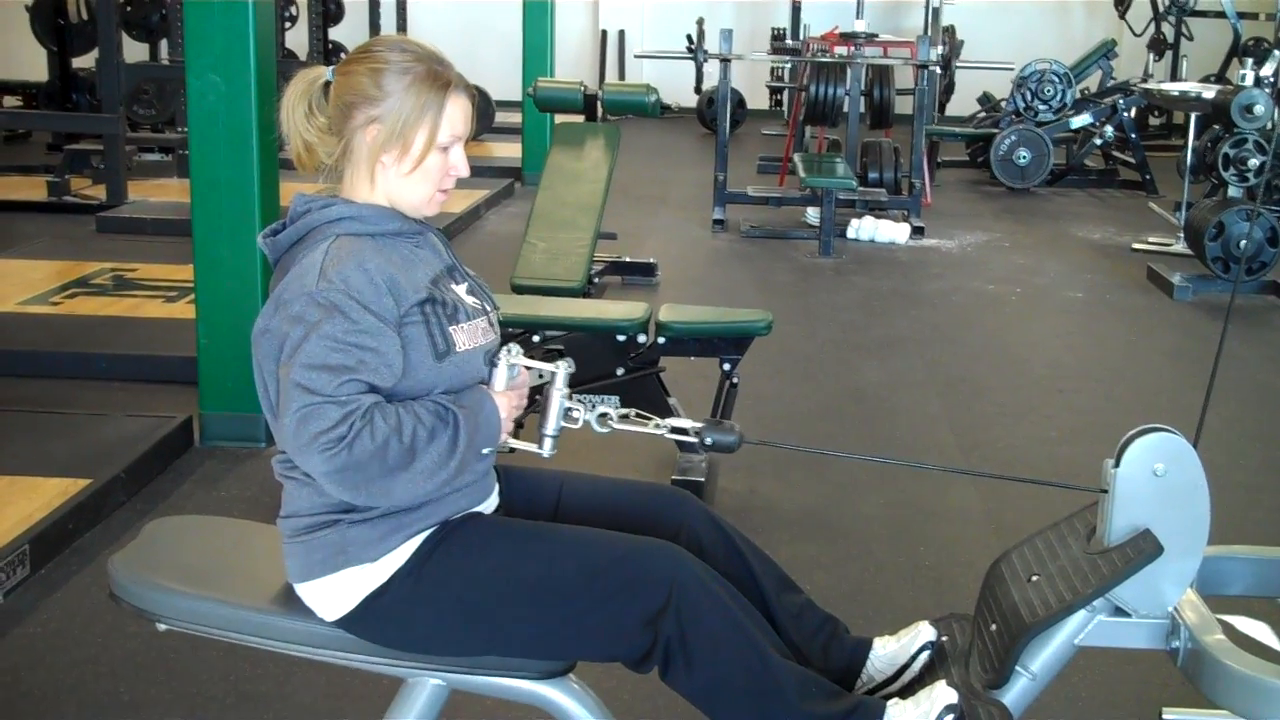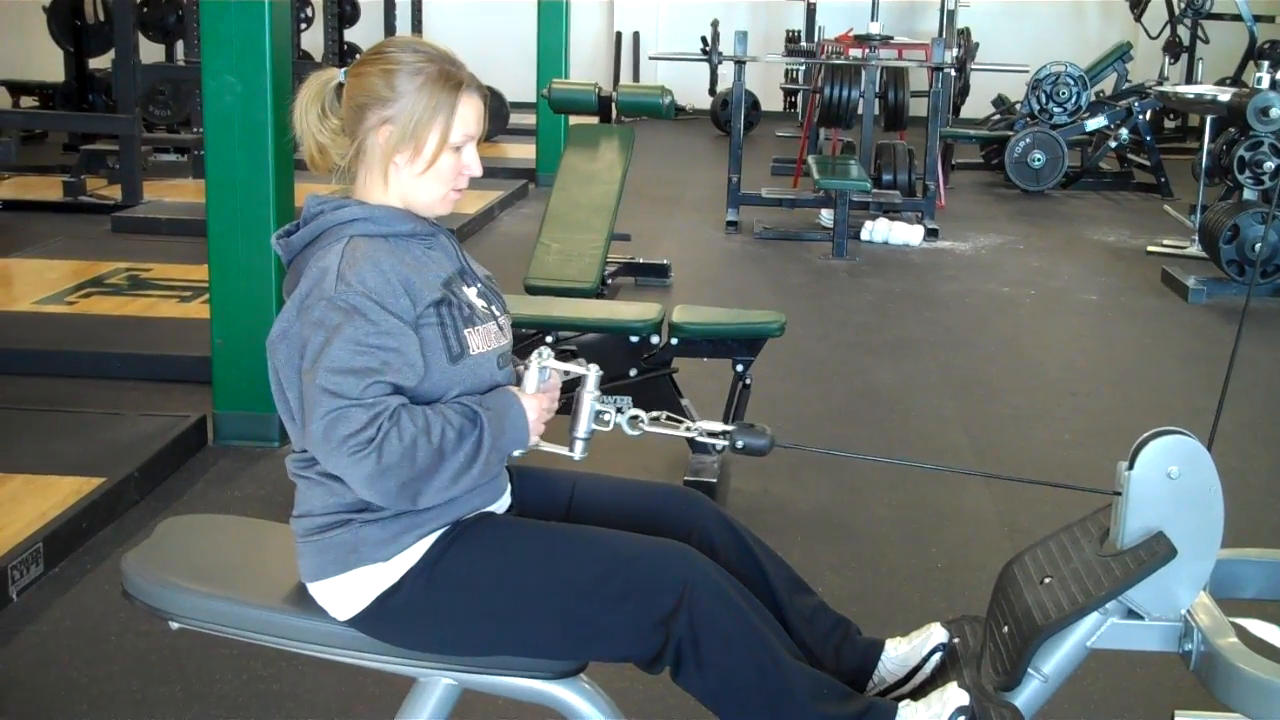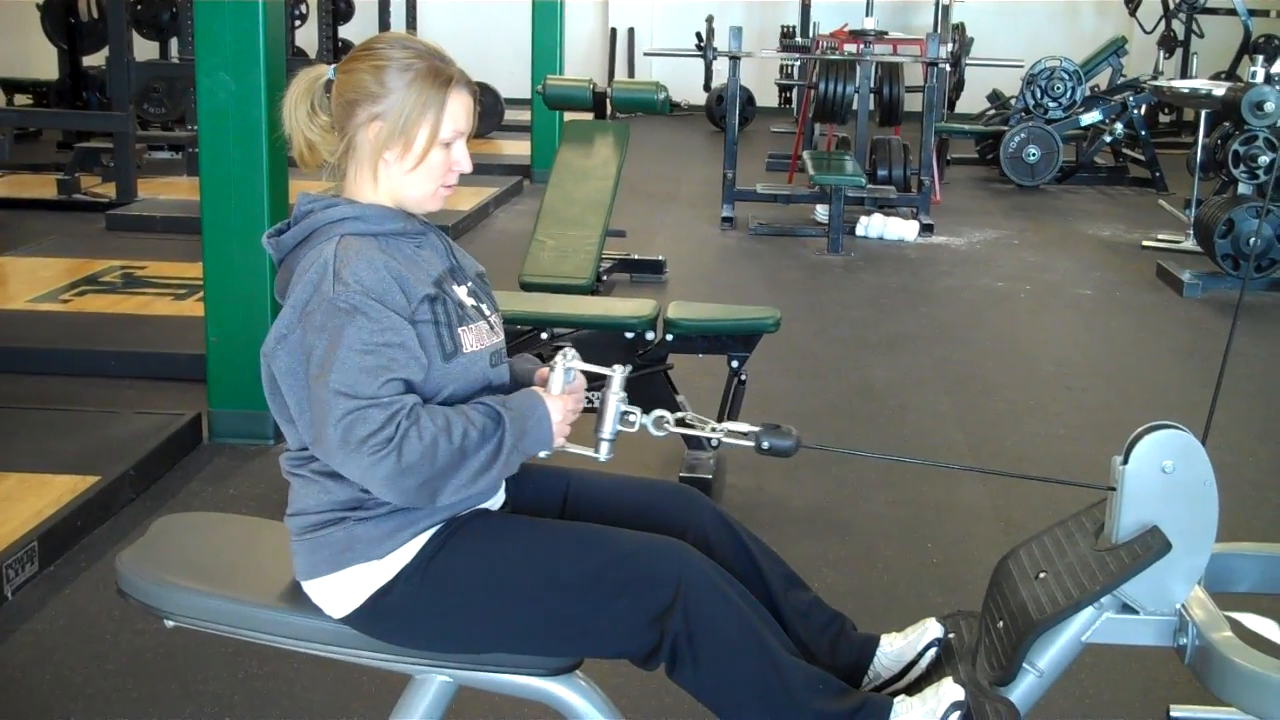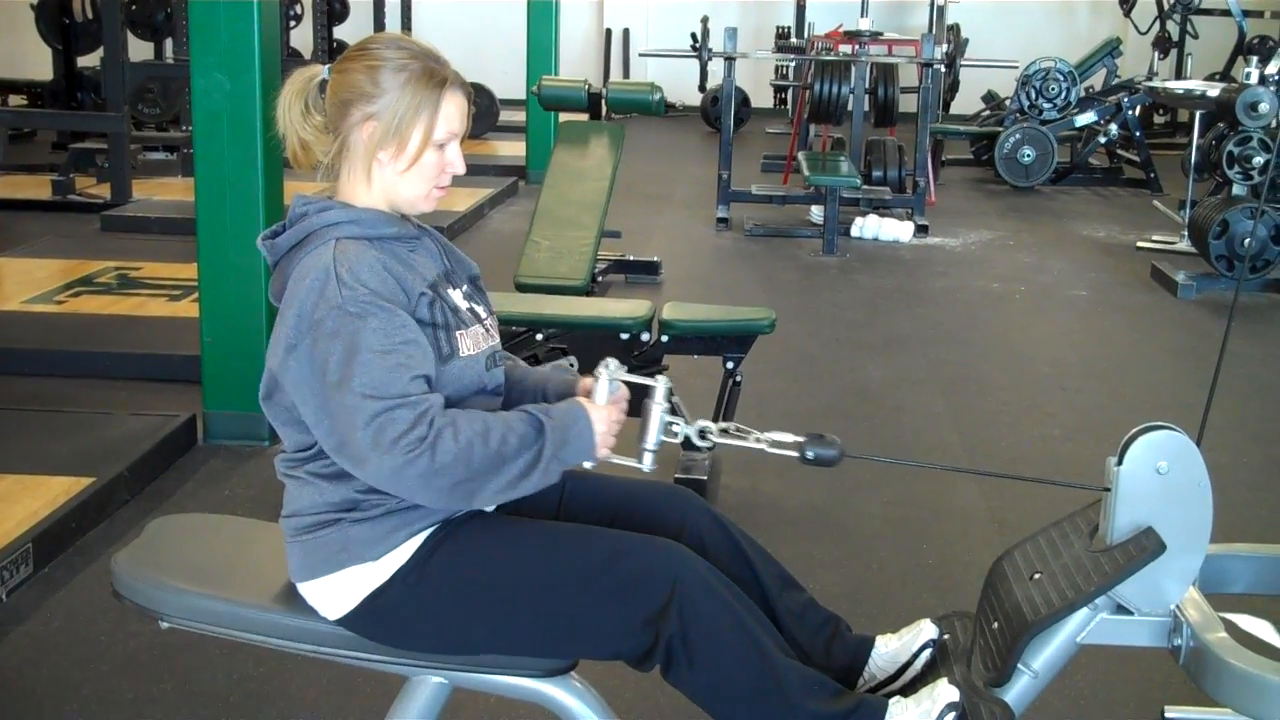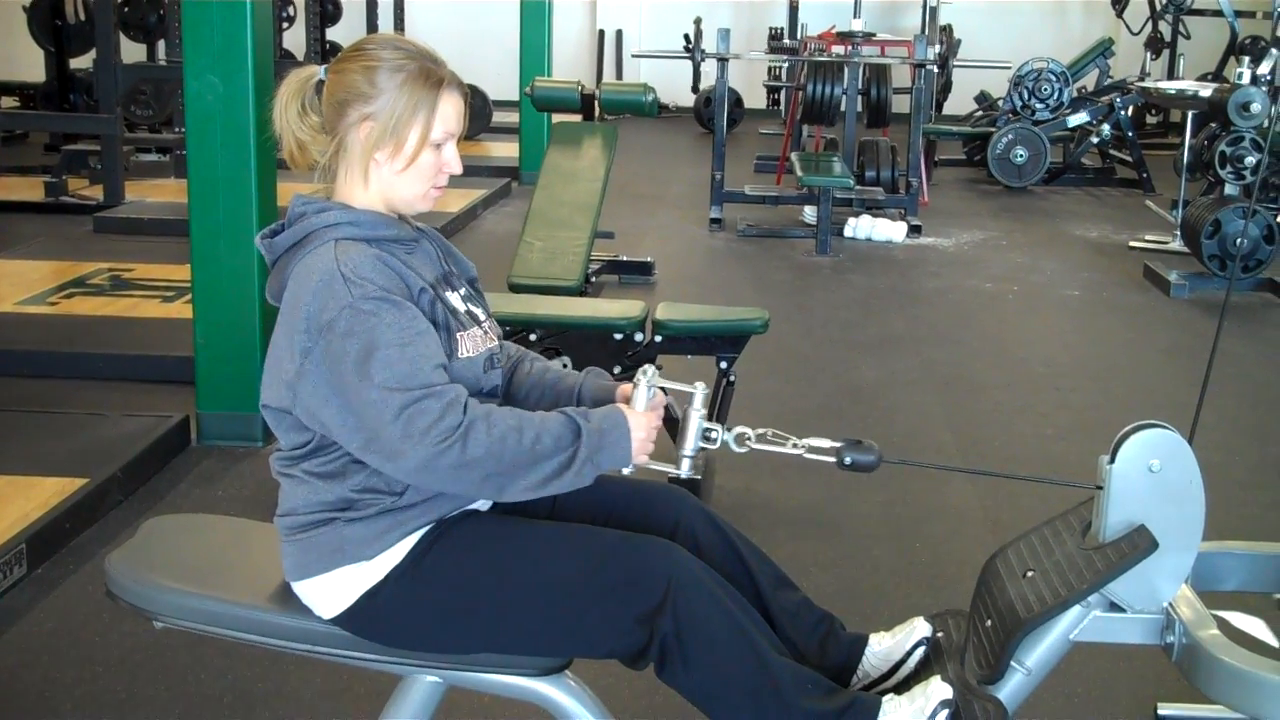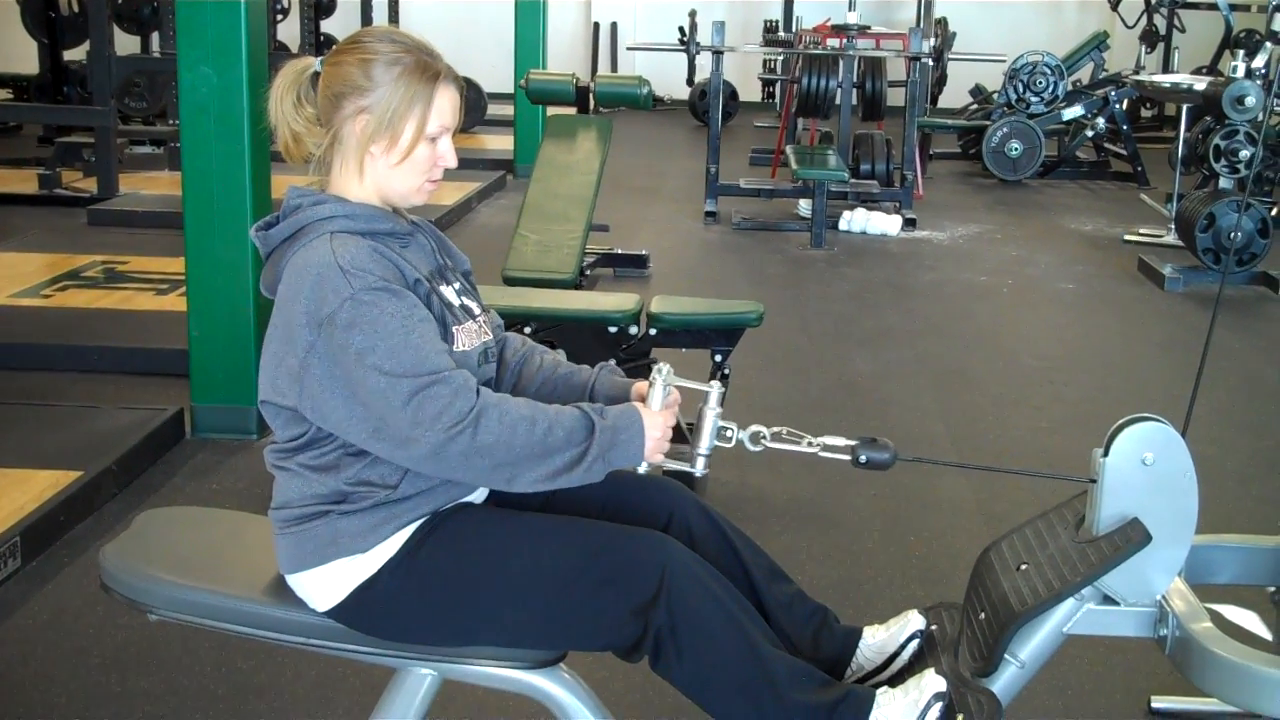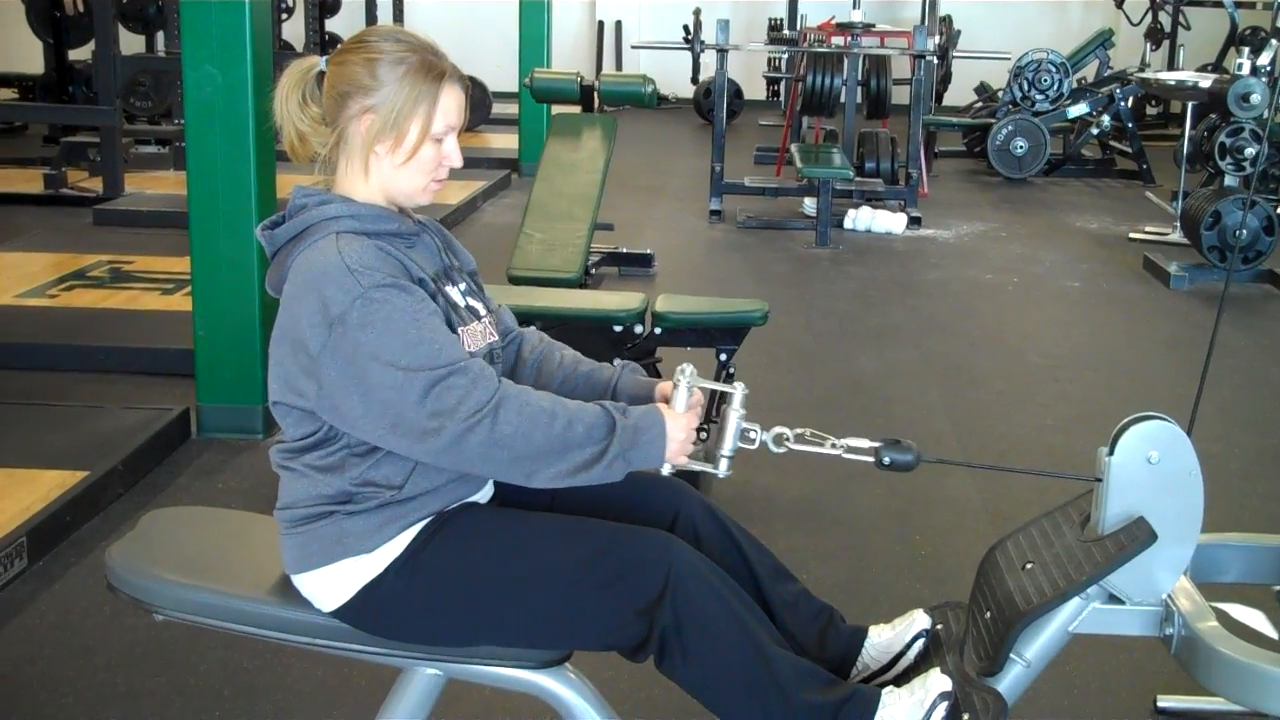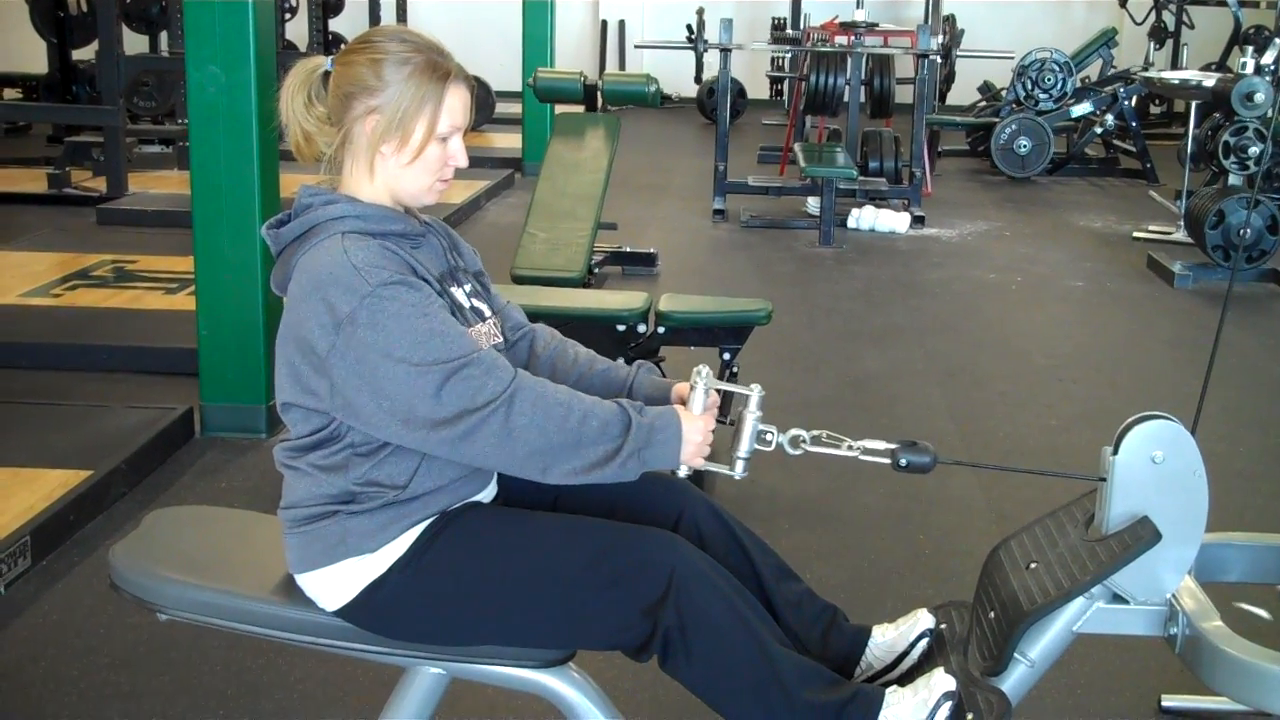
dt=0.3s
person 1, frame 1
left shoulder: (403, 241)
right shoulder: (338, 277)
right elbow: (335, 443)
left wrist: (501, 384)
right wrist: (480, 416)
left hip: (455, 499)
right hip: (383, 561)
left knee: (671, 515)
right knee: (660, 582)
left ankle: (839, 662)
person 1, frame 2
left shoulder: (415, 242)
right shoulder: (353, 279)
right elbow: (364, 447)
left wrist: (521, 385)
right wrist: (509, 420)
left hip: (468, 501)
right hip: (396, 559)
left knee: (683, 515)
right knee: (671, 584)
left ankle: (853, 663)
person 1, frame 3
left shoulder: (407, 240)
right shoulder: (348, 276)
right elbow: (385, 451)
left wrist: (527, 380)
right wrist: (530, 420)
left hip: (462, 500)
right hip: (390, 555)
left knee: (678, 511)
right knee: (668, 579)
left ankle: (847, 658)
person 1, frame 4
left shoulder: (404, 242)
right shoulder: (343, 282)
left elbow: (468, 378)
right elbow: (410, 451)
left wrist: (566, 391)
right wrist: (570, 431)
left hip: (451, 505)
right hip: (386, 559)
left knee: (674, 513)
right knee: (662, 580)
left ankle: (843, 659)
person 1, frame 5
left shoulder: (404, 243)
right shoulder: (343, 283)
left elbow: (490, 370)
right elbow: (444, 442)
left wrist: (600, 395)
right wrist: (606, 435)
left hip: (445, 503)
right hip: (381, 558)
left knee: (669, 513)
right knee: (658, 580)
left ankle: (838, 658)
person 1, frame 6
left shoulder: (402, 237)
right shoulder: (339, 276)
left elbow: (495, 357)
right elbow: (456, 426)
left wrist: (614, 393)
right wrist: (619, 433)
left hip: (445, 491)
right hip: (375, 550)
left knee: (663, 505)
right knee: (653, 571)
left ankle: (831, 651)
person 1, frame 7
left shoulder: (408, 236)
right shoulder: (345, 276)
left elbow: (510, 351)
right elbow: (481, 419)
left wrist: (635, 392)
right wrist: (642, 431)
left hip: (450, 489)
right hip: (381, 552)
left knee: (668, 506)
right knee: (657, 572)
left ankle: (837, 650)
person 1, frame 8
left shoulder: (415, 237)
right shoulder: (351, 277)
left elbow: (521, 347)
right elbow: (499, 409)
left wrist: (652, 392)
right wrist: (658, 435)
left hip: (454, 488)
right hip: (384, 551)
left knee: (672, 506)
right knee: (659, 572)
left ankle: (840, 650)
